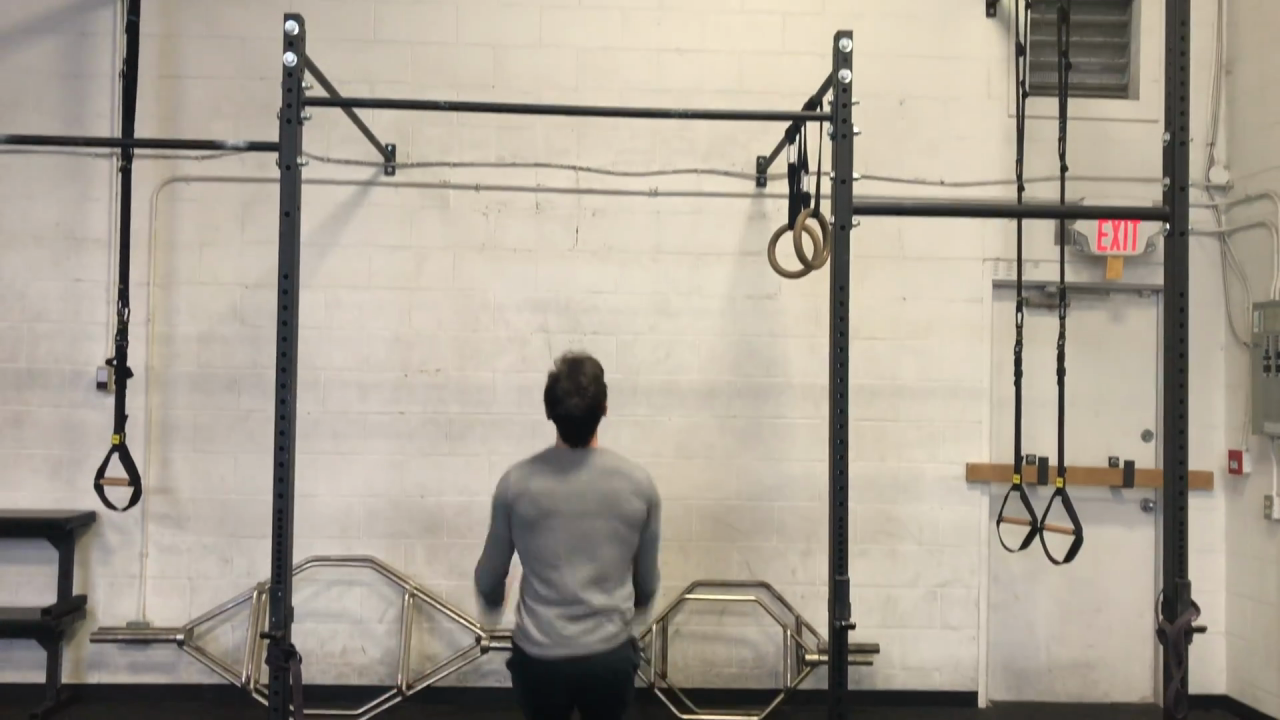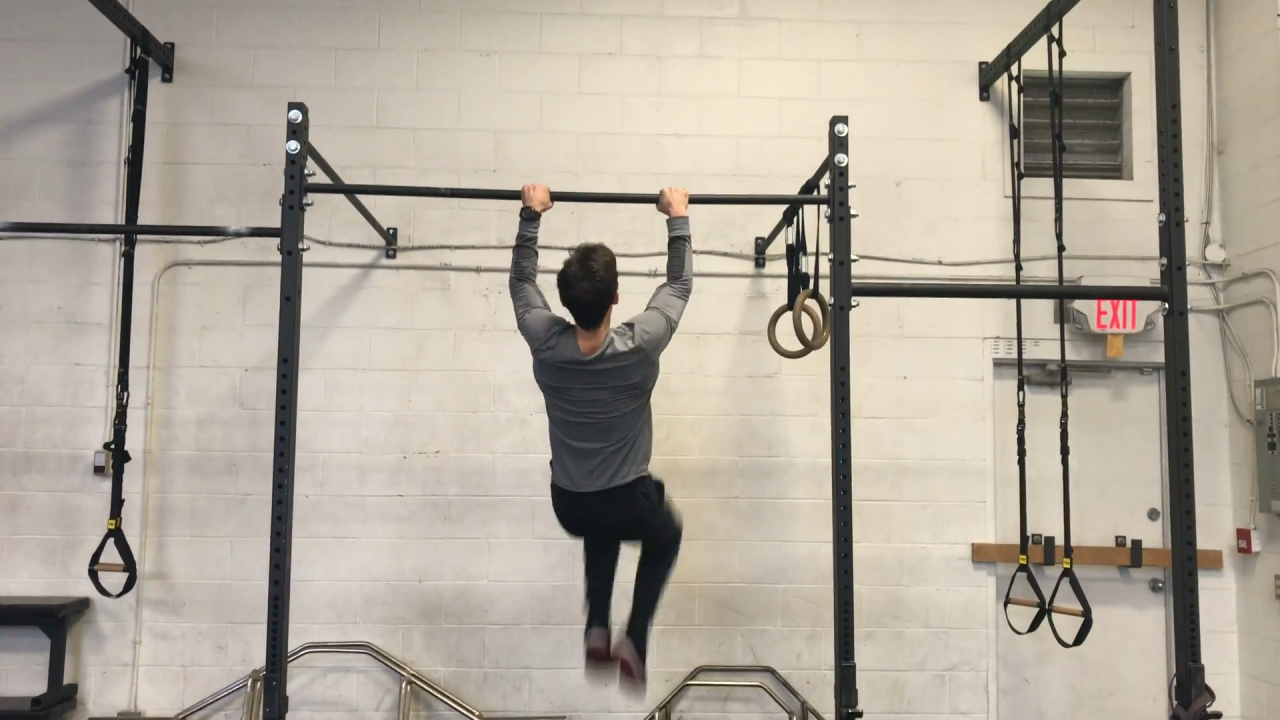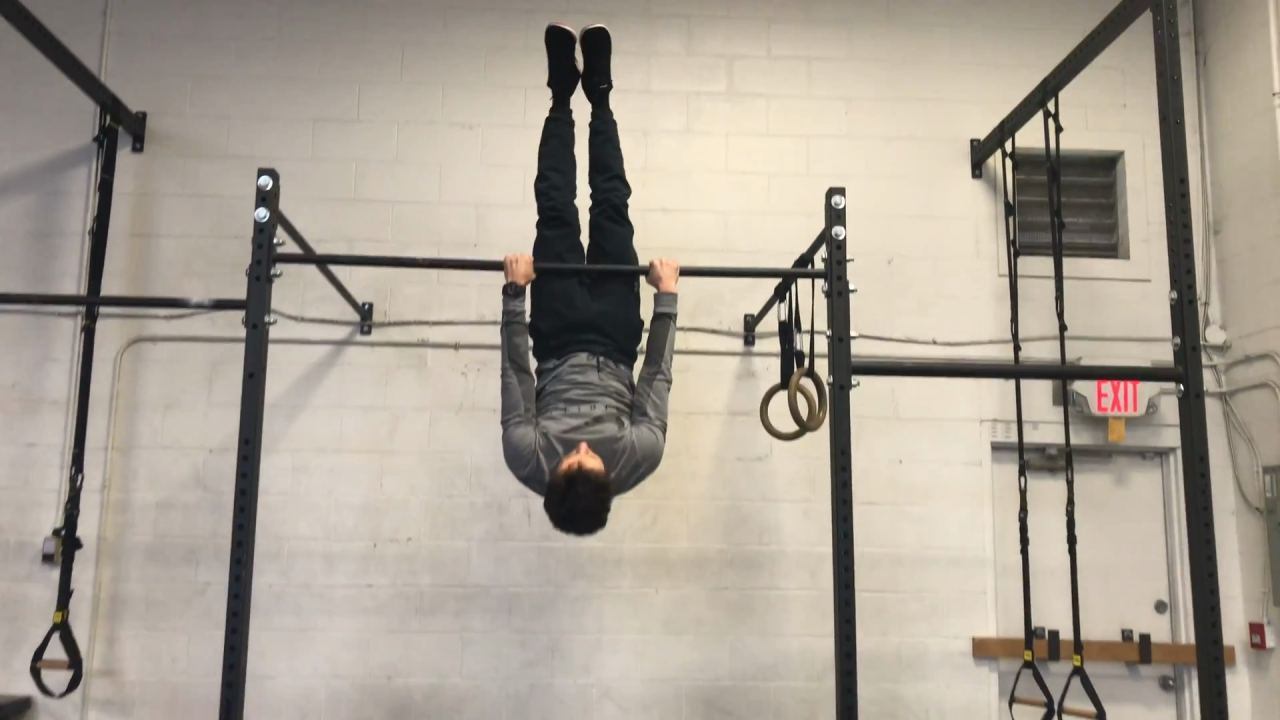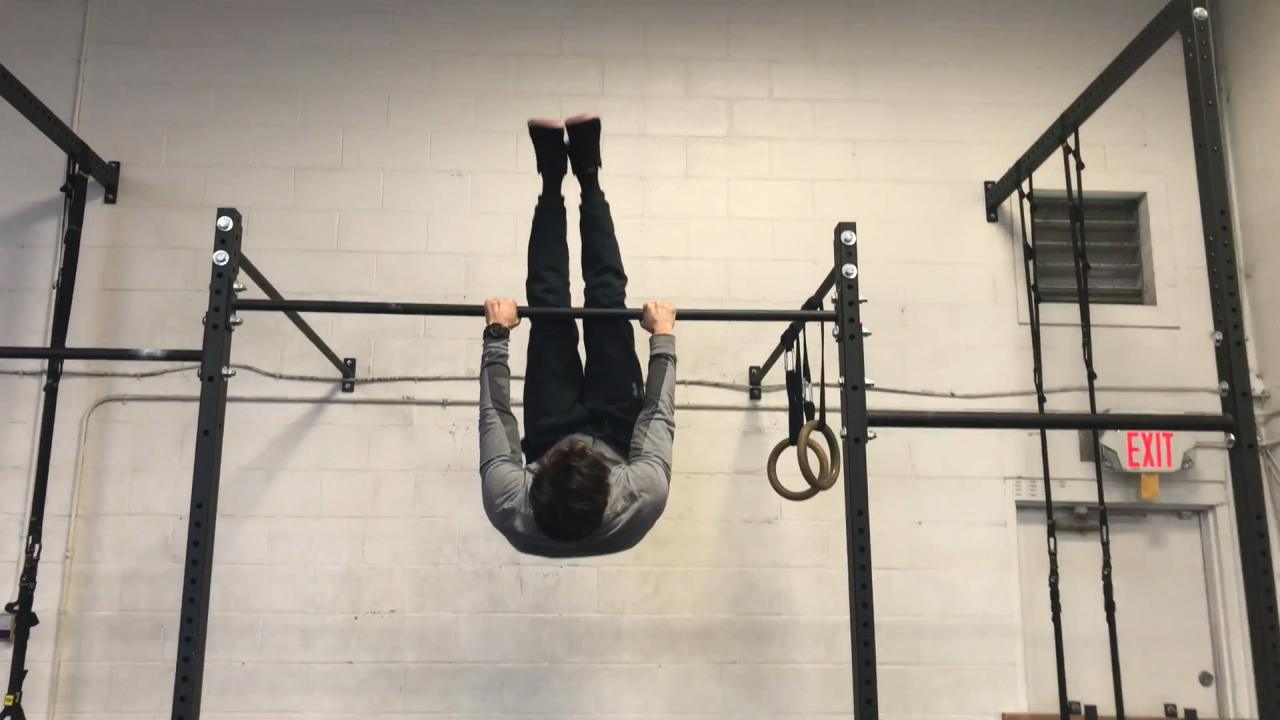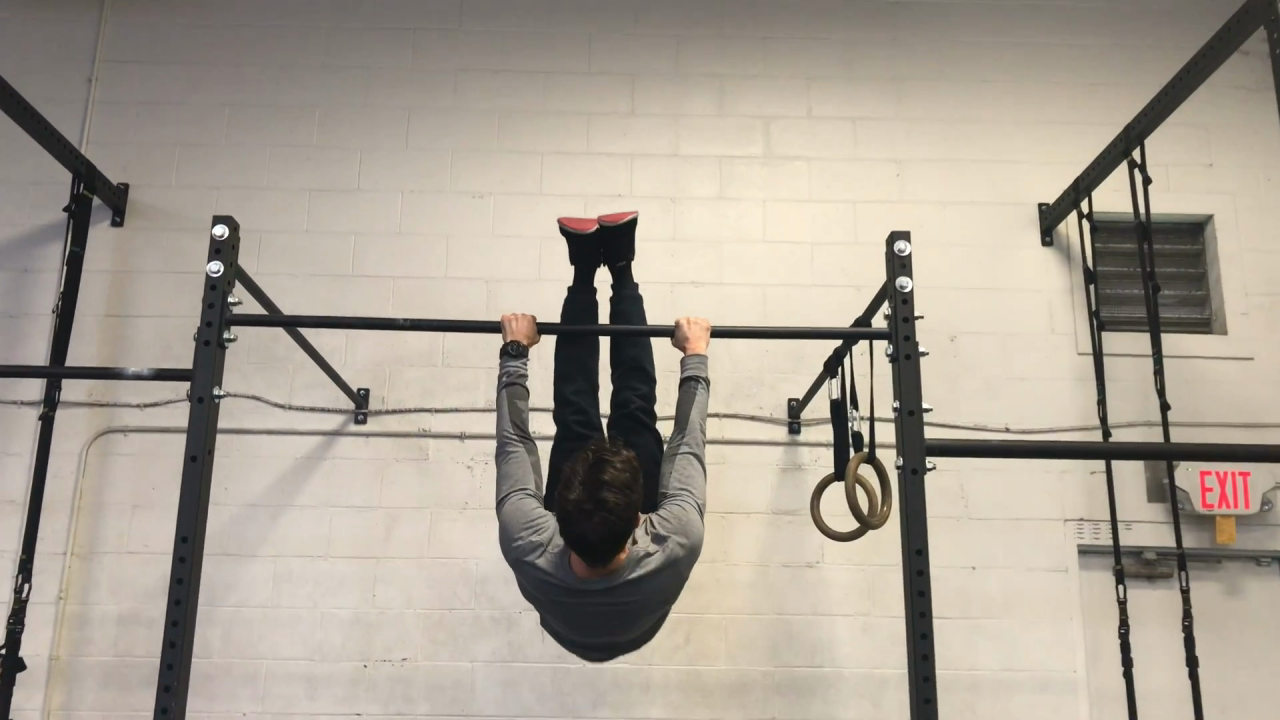
dt=1s
person 1, frame 1
left shoulder: (518, 483)
right shoulder: (637, 483)
left elbow: (490, 573)
right elbow: (647, 577)
left wrist: (492, 604)
left hip: (539, 659)
right hip: (610, 656)
person 1, frame 2
left shoulder: (546, 340)
right shoulder: (640, 345)
left elbow: (520, 285)
right elbow: (679, 286)
left wrist: (532, 215)
right wrist: (678, 219)
left hip: (569, 501)
right hip: (630, 500)
right knee: (664, 533)
left ankle: (597, 632)
right ankle: (633, 646)
person 1, frame 3
left shoulder: (528, 462)
right shoulder: (638, 459)
left elbow: (515, 371)
right elbow: (657, 373)
left wrist: (515, 292)
right wrist: (666, 296)
left hip: (558, 343)
right hip: (613, 344)
left knee: (556, 217)
right knee: (610, 212)
left ankle: (563, 94)
right ankle: (598, 94)
person 1, frame 4
left shoulder: (512, 516)
right shoulder: (639, 508)
left elbow: (494, 414)
right elbow: (658, 416)
left wrist: (496, 336)
right wrist: (662, 340)
left hip: (546, 435)
right hip: (613, 437)
left knee: (551, 321)
right knee: (608, 313)
left ankle: (552, 181)
right ankle: (587, 177)
person 1, frame 5
left shoulder: (531, 551)
right shoulder: (671, 552)
left elbow: (514, 441)
right elbow: (688, 446)
left wrist: (515, 353)
right wrist: (694, 359)
left knee: (574, 418)
right knee: (636, 413)
